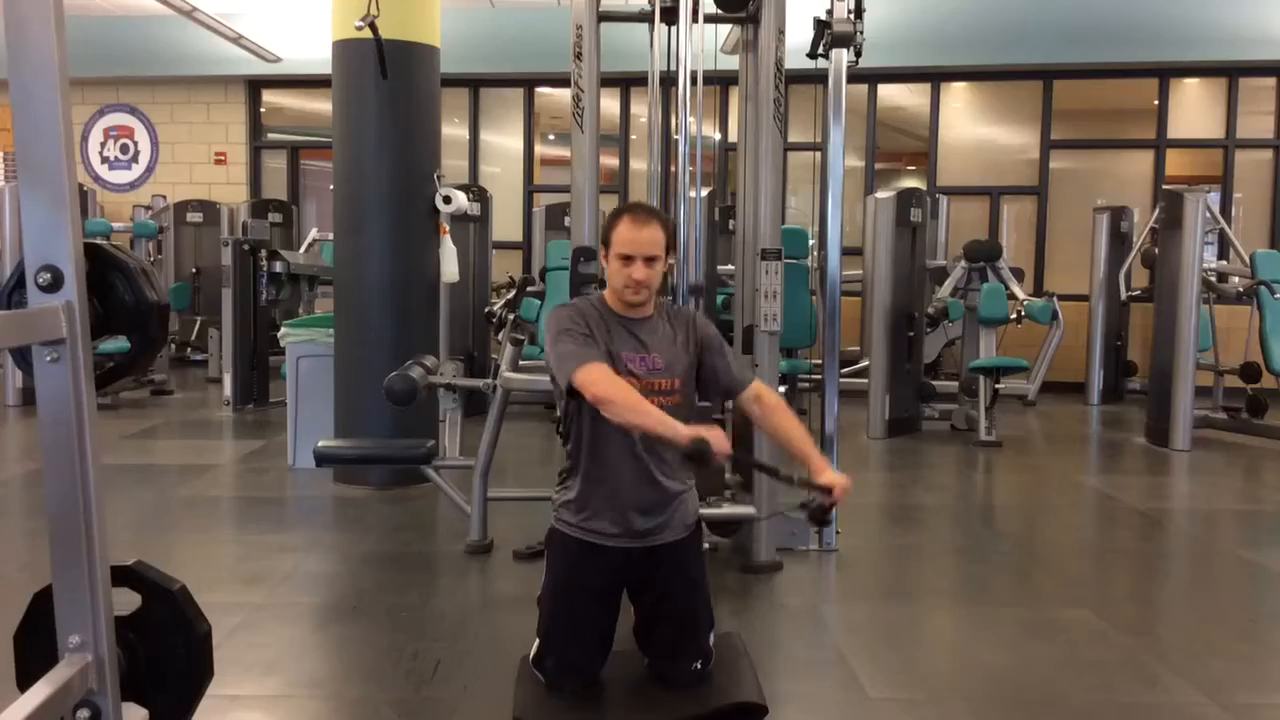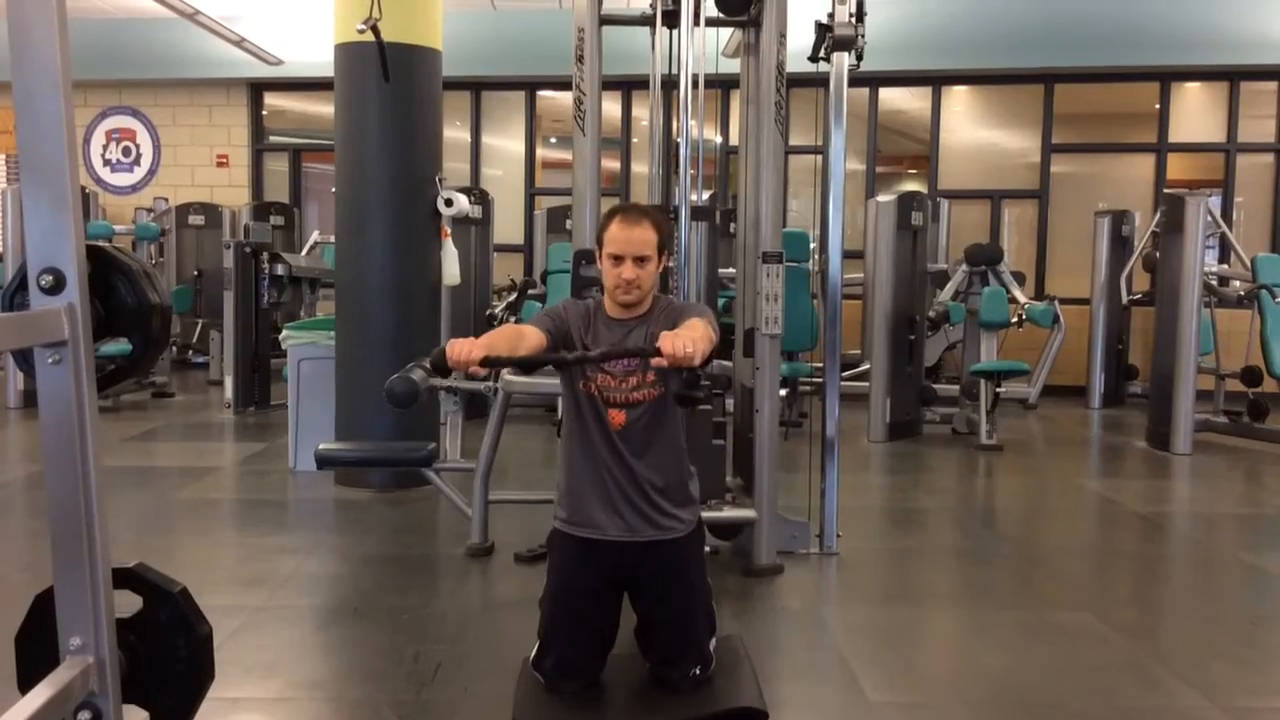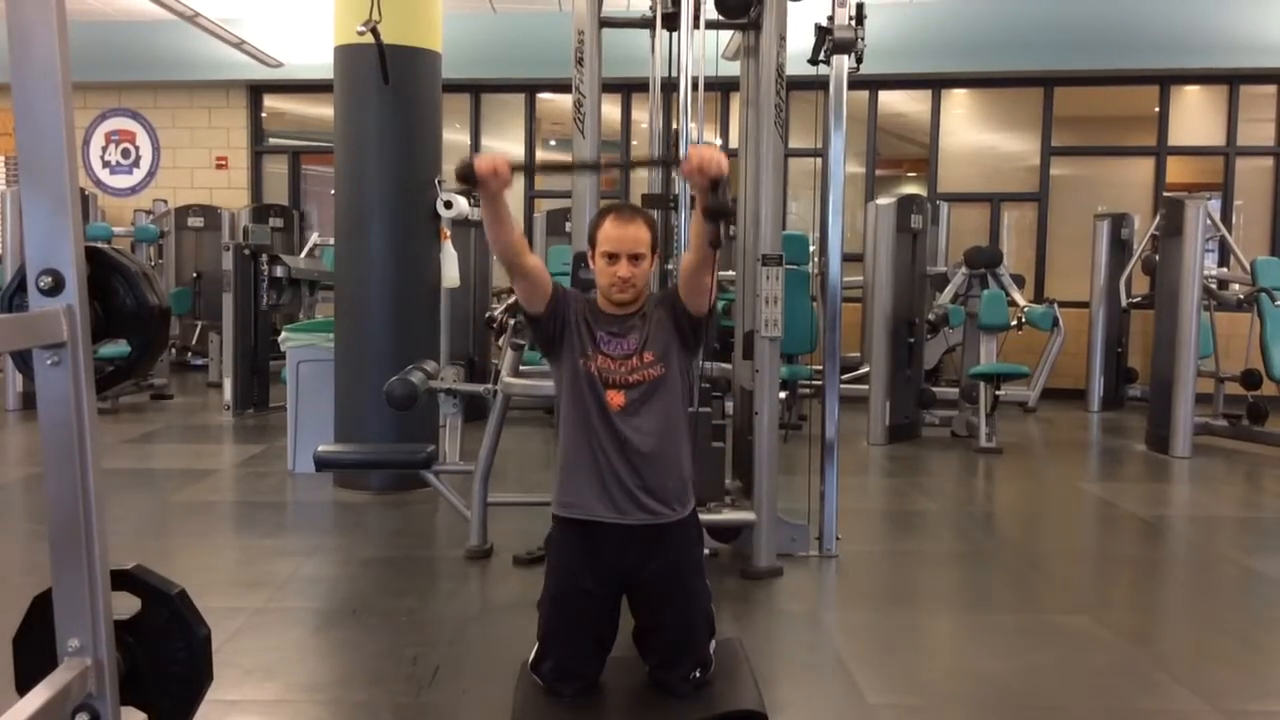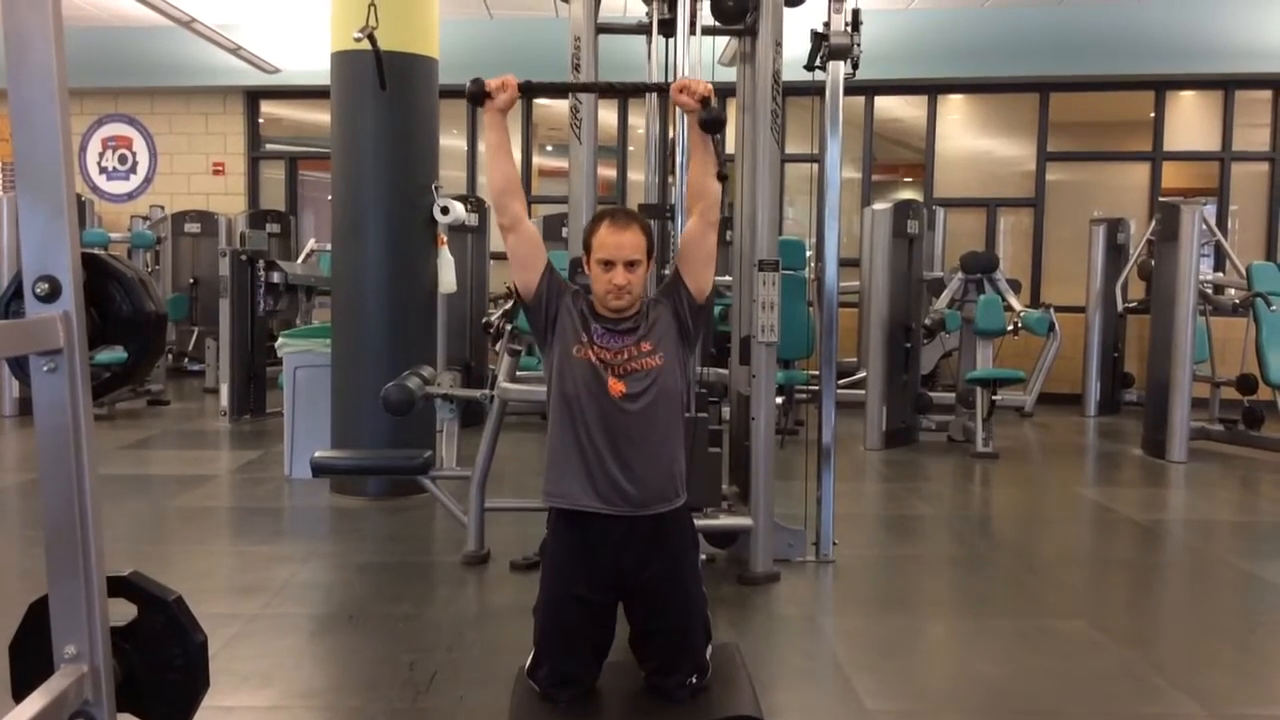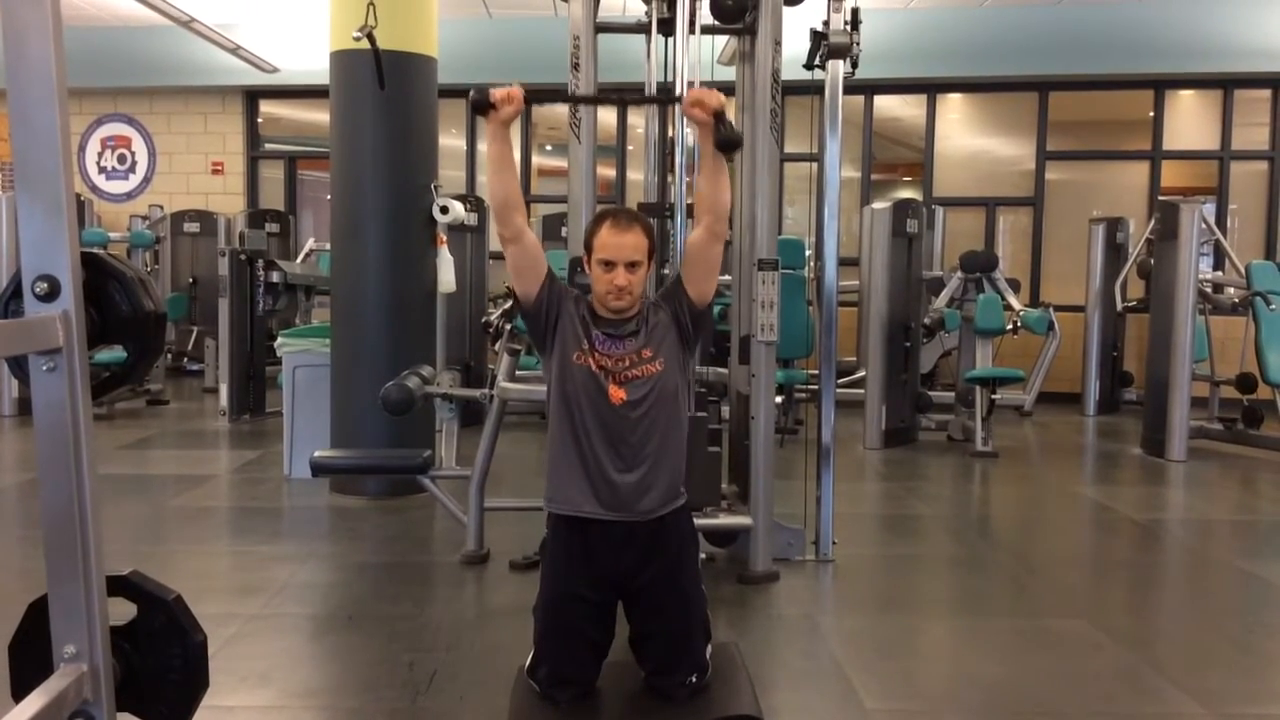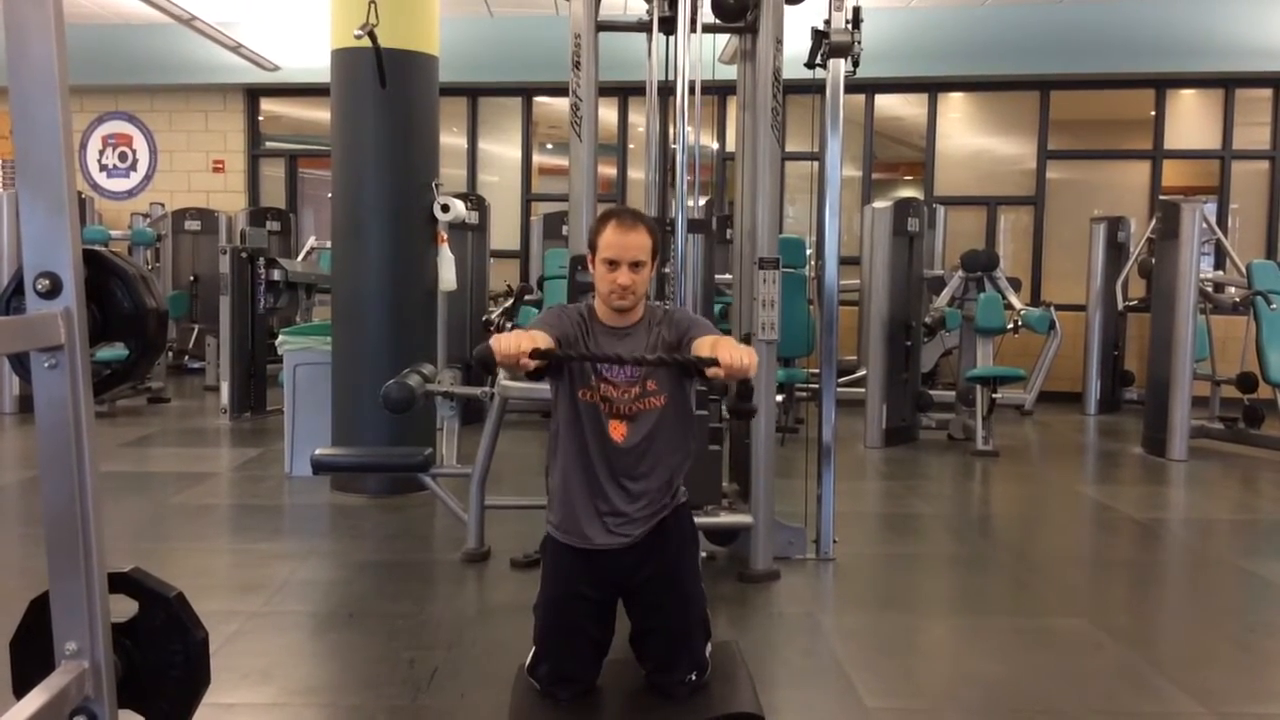
dt=0.7s
person 1, frame 1
left shoulder: (690, 329)
right shoulder: (572, 322)
left elbow: (757, 396)
right elbow: (602, 393)
left wrist: (817, 463)
right wrist: (681, 430)
left hip: (671, 530)
right hip: (587, 531)
left knee: (684, 672)
right knee: (566, 676)
left ankle: (649, 627)
person 1, frame 2
left shoulder: (678, 317)
right shoulder: (571, 320)
left elbow: (699, 331)
right elbow: (523, 338)
left wrist: (687, 342)
right wrist: (479, 345)
left hip: (668, 529)
right hip: (584, 529)
left knee: (685, 674)
right knee: (564, 676)
left ankle: (653, 631)
person 1, frame 3
left shoulder: (676, 320)
right shoulder: (565, 321)
left elbow: (703, 258)
right elbow: (516, 261)
left wrist: (707, 191)
right wrist: (491, 193)
left hip: (666, 524)
right hip: (581, 525)
left knee: (684, 676)
right knee: (563, 678)
left ankle: (651, 636)
right ankle: (597, 635)
person 1, frame 4
left shoulder: (674, 317)
right shoulder: (558, 314)
left elbow: (704, 216)
right elbow: (511, 216)
left wrist: (698, 121)
right wrist: (496, 116)
left hip: (661, 525)
right hip: (577, 525)
left knee: (681, 681)
right knee: (559, 683)
left ankle: (652, 646)
right ankle: (591, 642)
person 1, frame 5
left shoulder: (673, 319)
right shoulder: (557, 318)
left elbow: (711, 231)
right elbow: (511, 229)
left wrist: (707, 134)
right wrist: (499, 131)
left hip: (661, 527)
right hip: (577, 528)
left knee: (680, 681)
right knee: (560, 683)
left ankle: (650, 642)
right ankle: (599, 638)
person 1, frame 6
left shoulder: (677, 328)
right shoulder: (566, 326)
left elbow: (711, 346)
right elbow: (534, 342)
left wrist: (733, 353)
right wrist: (513, 345)
left hip: (660, 528)
right hip: (577, 534)
left knee: (681, 679)
right knee: (559, 681)
left ankle: (649, 639)
right ankle: (588, 633)
